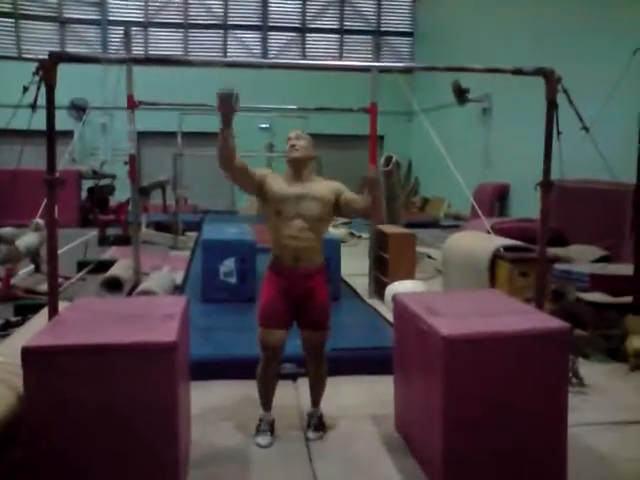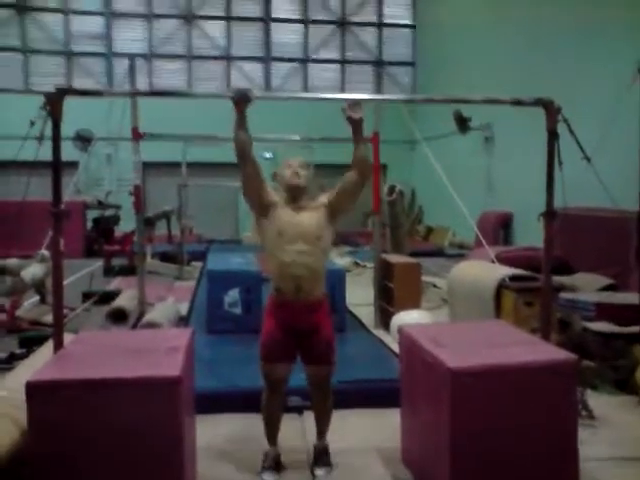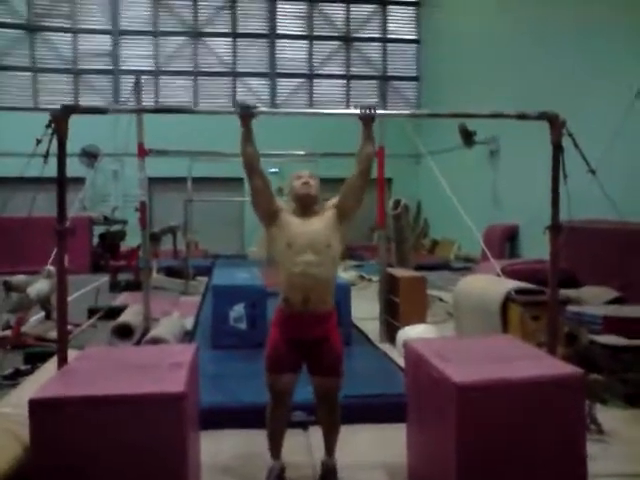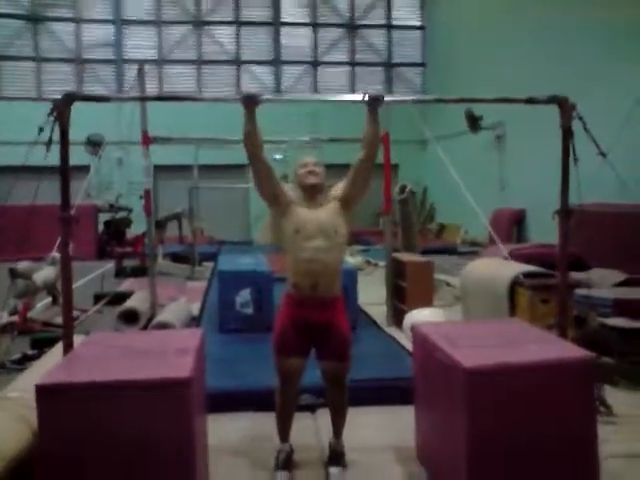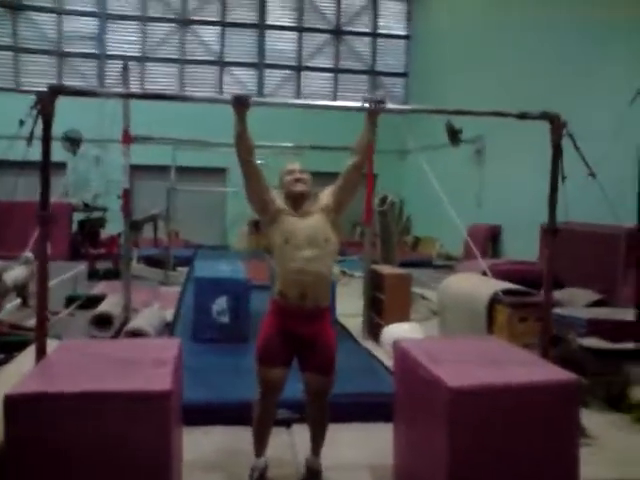
dt=0.4s
person 1, frame 1
left shoulder: (331, 190)
right shoulder: (266, 183)
left elbow: (365, 209)
right elbow: (230, 165)
left wrist: (372, 189)
right wrist: (226, 122)
left hip: (314, 280)
right hip: (277, 279)
left knee: (315, 351)
right knee: (271, 350)
left ankle: (315, 411)
right ankle: (266, 417)
person 1, frame 2
left shoulder: (327, 208)
right shoulder: (267, 207)
left elbow: (360, 174)
right elbow: (245, 161)
left wrist: (357, 129)
right wrist: (240, 114)
left hip: (317, 312)
right hip: (279, 312)
left knee: (321, 385)
right knee: (274, 385)
left ankle: (321, 445)
person 1, frame 3
left shoulder: (335, 215)
right shoulder: (276, 217)
left elbow: (362, 172)
right elbow: (254, 172)
left wrist: (367, 129)
right wrist: (247, 127)
left hip: (324, 323)
right hip: (286, 323)
left knee: (328, 397)
right knee: (279, 396)
person 1, frame 4
left shoulder: (341, 202)
right shoulder: (283, 203)
left elbow: (367, 157)
right elbow: (256, 158)
left wrist: (373, 114)
right wrist: (250, 113)
left hip: (332, 307)
right hip: (295, 307)
left knee: (336, 379)
right knee: (287, 379)
left ankle: (337, 444)
right ankle: (284, 447)
person 1, frame 5
left shoulder: (329, 207)
right shoulder: (272, 209)
left elbow: (358, 163)
right elbow: (247, 162)
left wrist: (371, 120)
right wrist: (241, 117)
left hip: (318, 319)
right hip: (281, 318)
left knee: (319, 394)
right knee: (268, 391)
